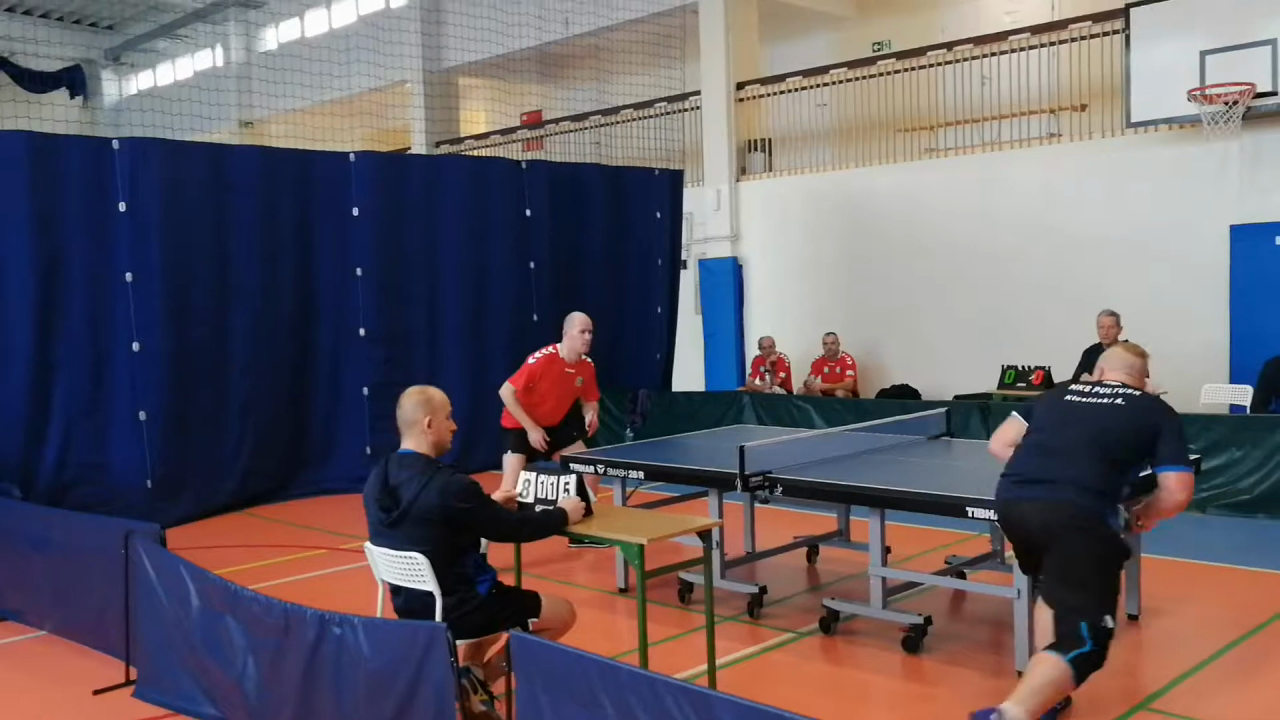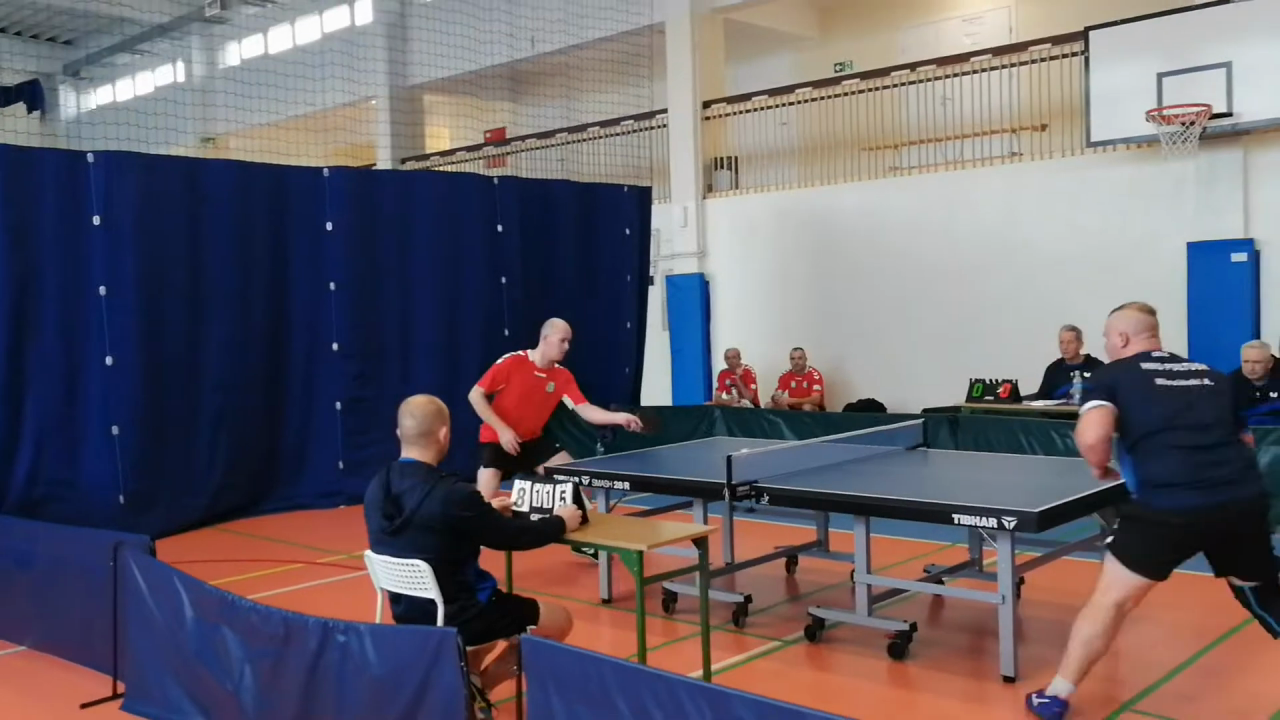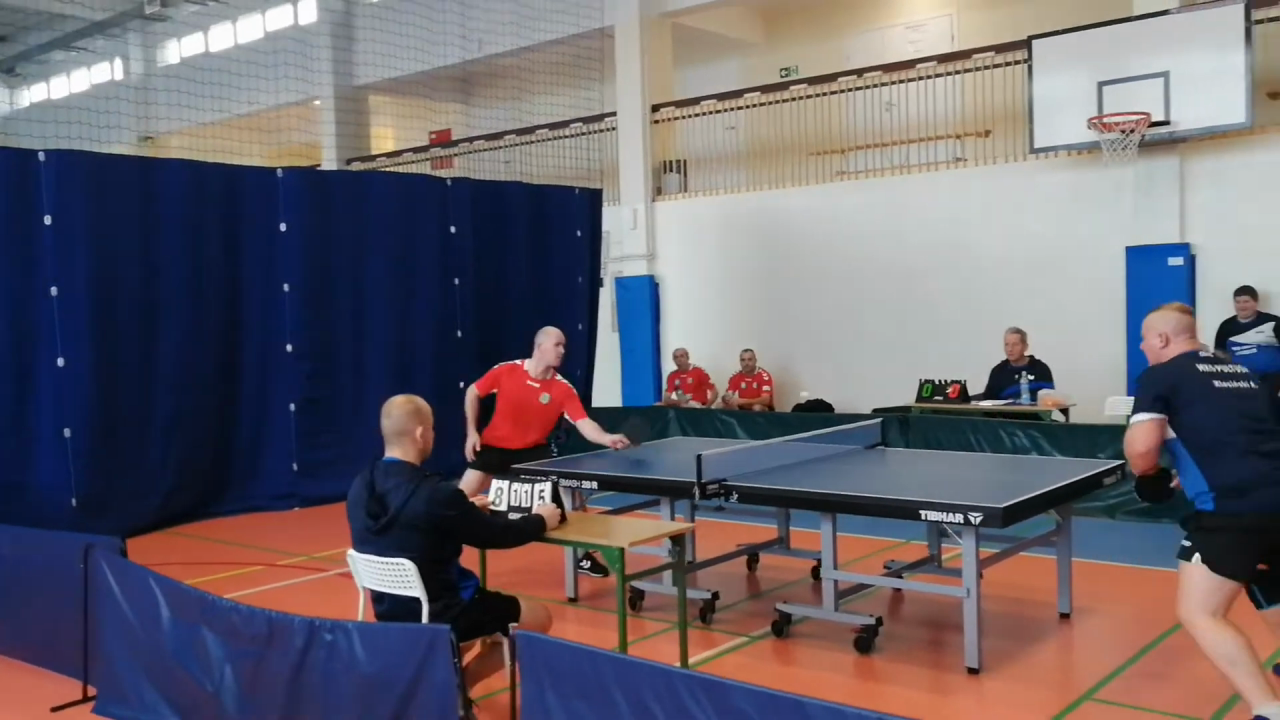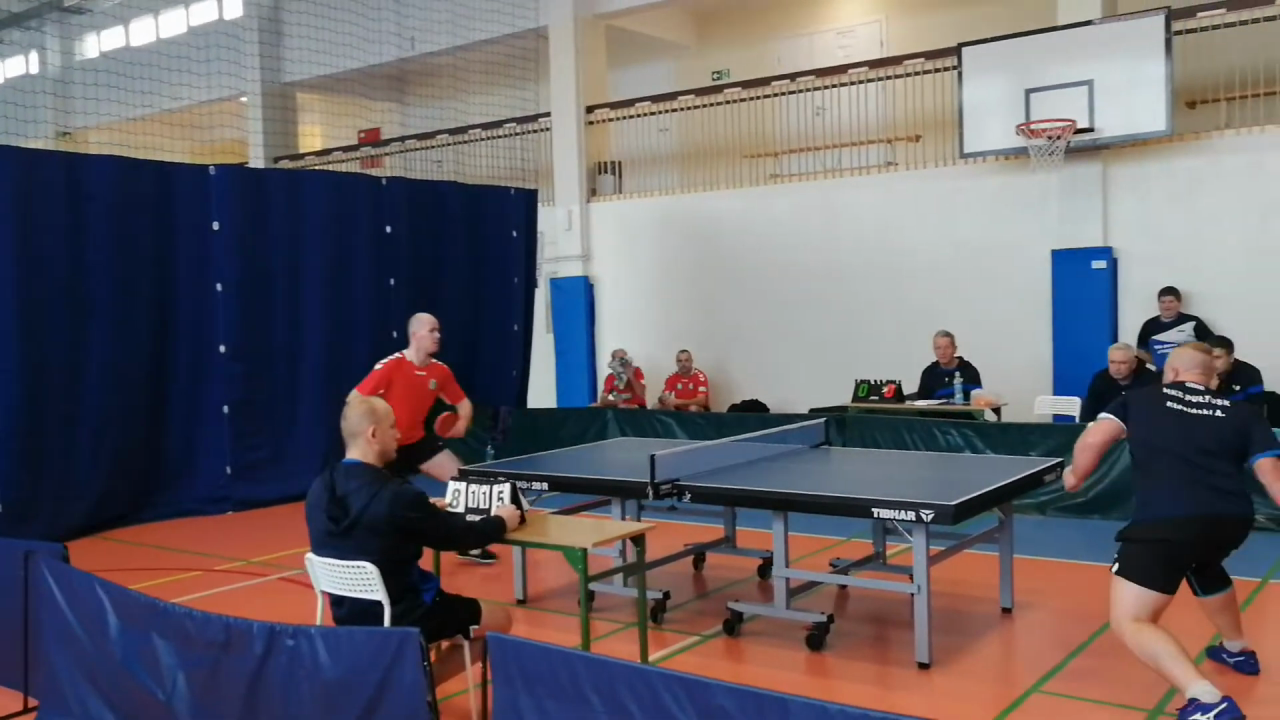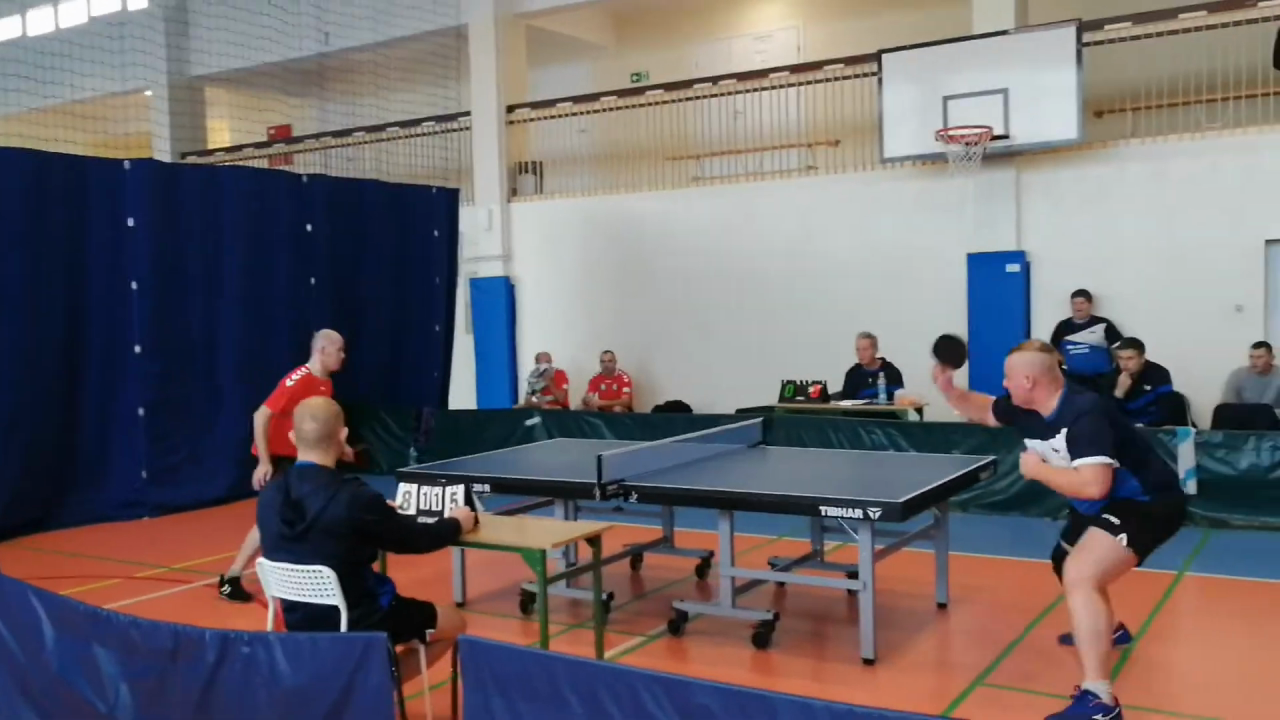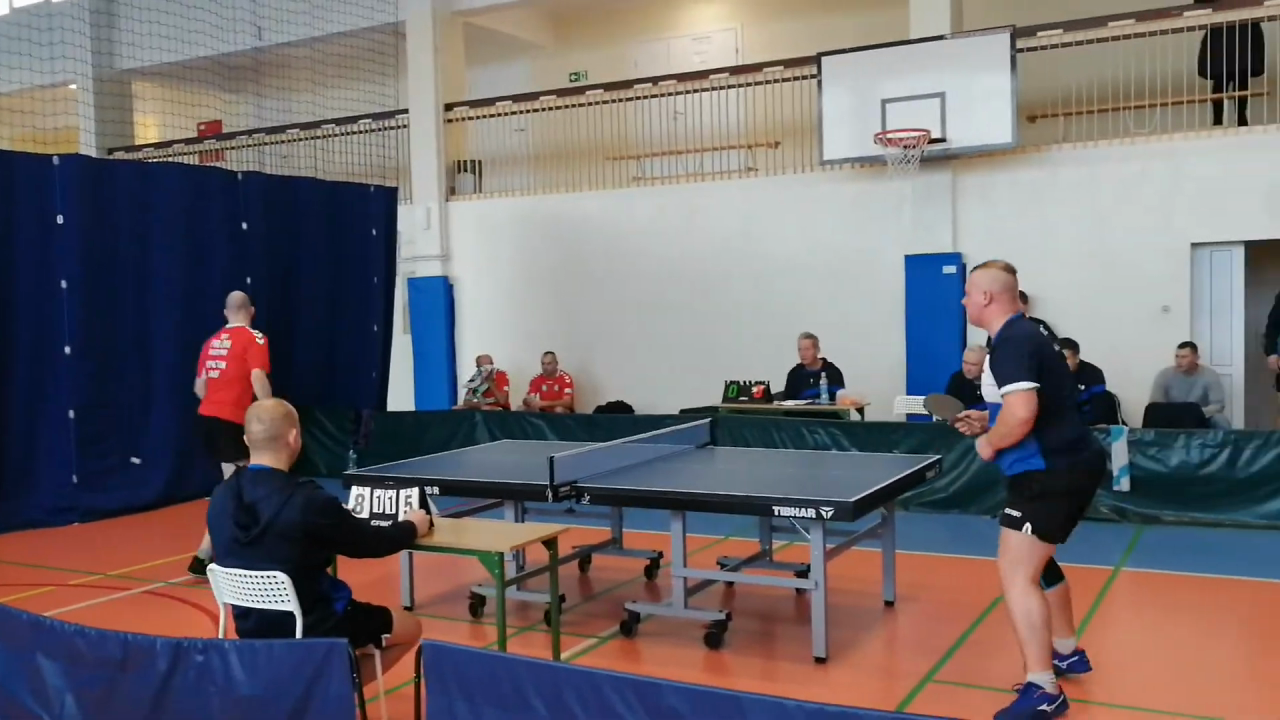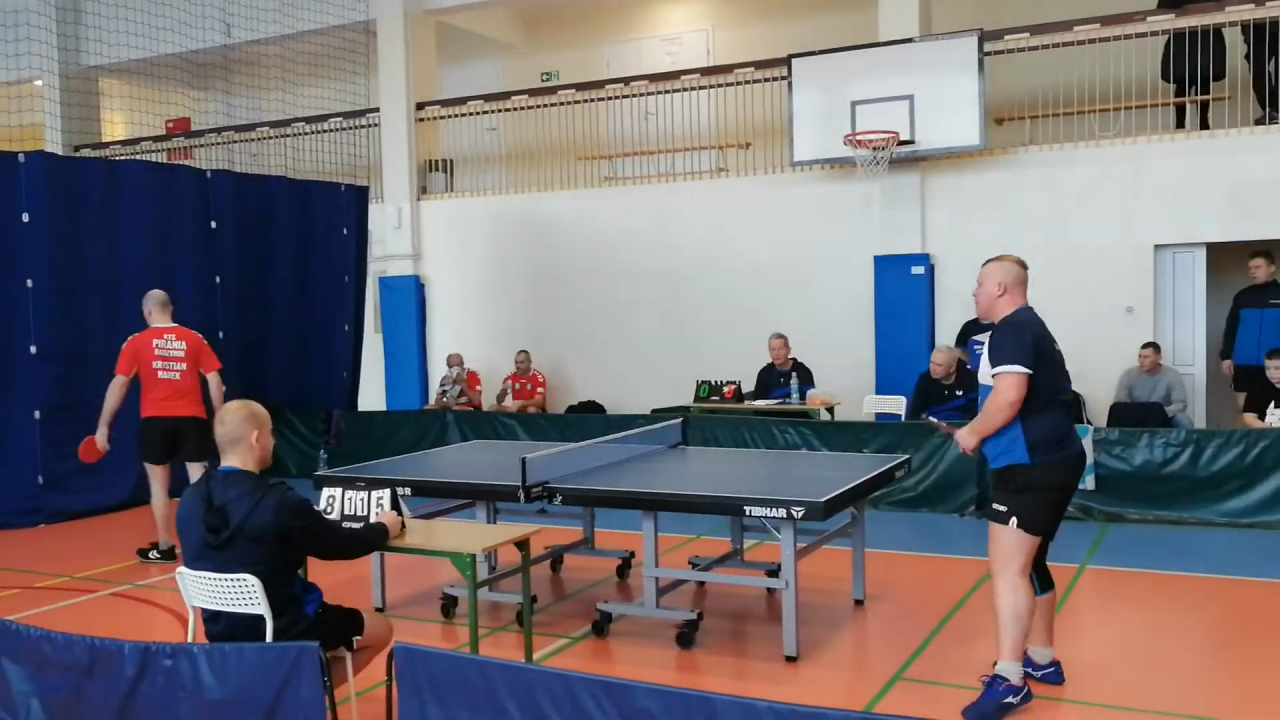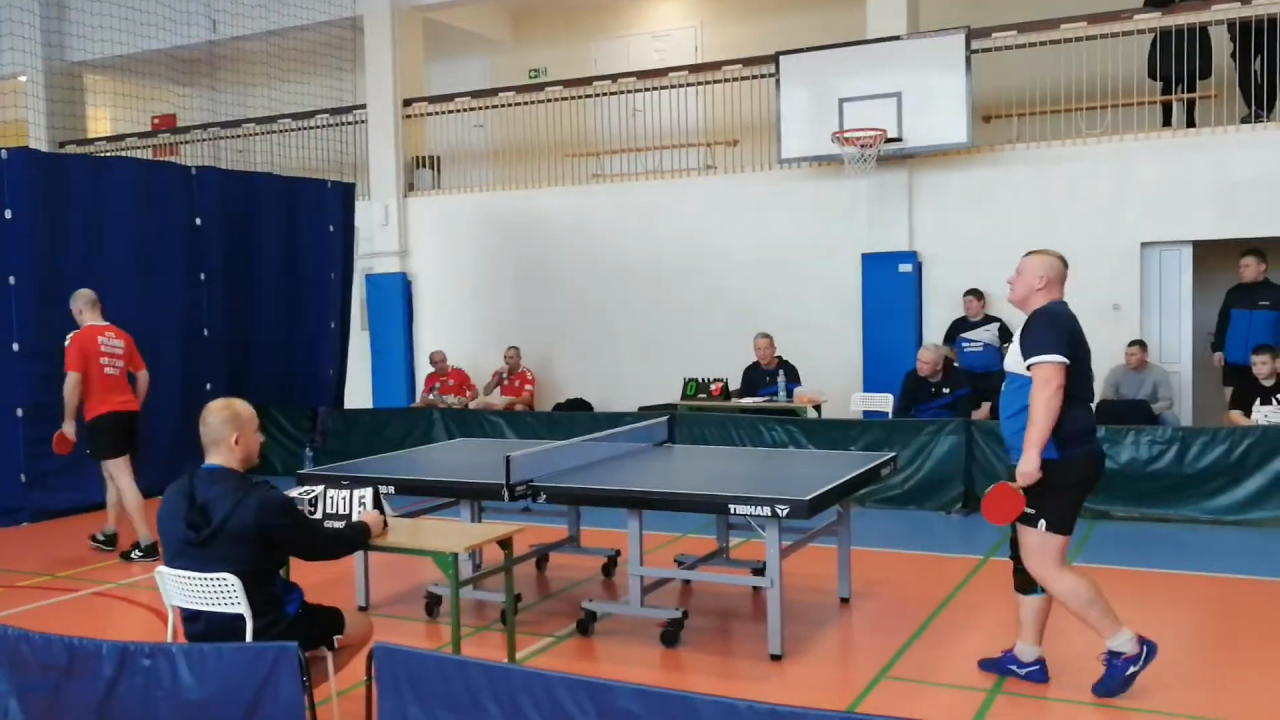
dt=0.4s
person 1, frame 1
left shoulder: (1055, 396)
right shoulder: (1157, 411)
left elbow: (999, 444)
right elbow: (1177, 492)
right wrist: (1144, 518)
left hip: (1014, 503)
right hip: (1077, 515)
left knee: (1055, 592)
right knee: (1082, 645)
person 1, frame 2
left shoulder: (1113, 376)
right shoulder: (1208, 374)
left elbow: (1090, 437)
right elbow: (1243, 440)
left wrist: (1100, 467)
left hip: (1167, 506)
right hip: (1243, 503)
left knee: (1111, 599)
person 1, frame 3
left shoulder: (1159, 377)
right shoulder: (1242, 373)
left elbow: (1140, 450)
left wrist: (1148, 468)
left hip: (1236, 510)
left knee: (1199, 613)
person 1, frame 4
left shoulder: (1142, 399)
right shoulder: (1243, 414)
left elbow: (1095, 440)
left wrist: (1075, 473)
left hip: (1165, 523)
right hip: (1230, 517)
left knee: (1129, 620)
right knee: (1198, 563)
right ankle: (1238, 649)
person 1, frame 5
left shoulder: (1085, 415)
right shoulder: (1029, 411)
left elbow: (1093, 485)
right elbow: (982, 410)
left wrist: (1037, 470)
right wrist: (948, 386)
left hip: (1149, 504)
right hip: (1112, 506)
left knee: (1081, 578)
right knee: (1065, 561)
right ankle: (1104, 631)
person 1, frame 6
left shoulder: (1010, 343)
right shoulder: (1028, 334)
left elbow: (1021, 414)
left wrist: (990, 443)
right wrist: (986, 420)
left hip: (1049, 474)
right hip: (1074, 465)
left knee: (1016, 576)
right knee: (1036, 564)
right ankle: (1067, 651)
person 1, frame 7
left shoulder: (1012, 329)
right shoulder: (1029, 328)
left elbow: (1009, 397)
left wrist: (971, 435)
right wrist: (982, 429)
left hip: (1032, 469)
right hip: (1046, 463)
left knee: (1006, 567)
right knee: (1027, 563)
left ankle: (1010, 680)
right ankle: (1041, 659)
person 1, frame 8
left shoulder: (1045, 321)
right shoulder: (1052, 321)
left elbow: (1049, 385)
left wrist: (1030, 454)
left hip: (1056, 464)
right hip: (1054, 461)
left knee: (1042, 565)
right knee: (1028, 558)
left ankle: (1127, 648)
right ankle: (1026, 656)
person 2, frame 1
left shoulder: (379, 478)
right shoulder: (448, 485)
right elbow: (512, 528)
left wrist: (487, 505)
right wrist: (562, 515)
left hip: (410, 603)
right hip: (453, 608)
left knee: (499, 595)
right knee: (562, 612)
left ankle: (469, 670)
right ankle: (474, 681)
person 2, frame 2
left shoulder: (378, 487)
right shoulder: (451, 494)
right elbow: (512, 536)
left wrist: (484, 513)
right wrist: (560, 522)
left hip: (408, 611)
right hip: (453, 615)
left knee: (500, 605)
right knee: (559, 619)
left ankle: (466, 677)
right ankle: (473, 690)
person 2, frame 3
left shoulder: (361, 487)
right shoulder: (434, 493)
right elbow: (495, 535)
left wrist: (465, 510)
right wrist: (540, 521)
left hip: (391, 608)
right hip: (438, 613)
left knee: (482, 600)
right knee: (539, 617)
person 2, frame 4
left shoulder: (320, 489)
right shoulder: (395, 495)
right elbow: (458, 537)
left wrist: (424, 511)
right wrist: (500, 522)
left hip: (348, 612)
right hip: (399, 616)
right knee: (499, 620)
person 2, frame 5
left shoulder: (270, 493)
right shoulder: (352, 498)
right elbow: (414, 540)
left wrist: (378, 513)
right wrist: (455, 524)
left hip: (300, 619)
right hip: (354, 621)
right knee: (454, 622)
person 2, frame 6
left shoulder: (222, 497)
right shoulder: (307, 501)
right elbow: (369, 544)
left wrist: (333, 517)
right wrist: (411, 527)
left hip: (252, 626)
right hip: (310, 628)
right knee: (410, 627)
person 2, frame 7
left shoulder: (192, 499)
right shoulder: (278, 503)
right elbow: (342, 545)
left wrist: (307, 520)
right wrist: (382, 529)
right hip: (281, 632)
right knee: (381, 629)
person 2, frame 8
left shoulder: (174, 496)
right shoulder: (261, 502)
right elbow: (323, 545)
right wrist: (364, 528)
right hip: (259, 631)
right knee: (360, 626)
person 3, frame 1
left shoulder: (587, 366)
right shoulder: (542, 359)
left elbow: (589, 402)
right elbow: (506, 392)
left wrist: (590, 417)
right wrist: (531, 428)
left hip: (555, 426)
right hip: (520, 426)
left knee: (590, 472)
right knee: (510, 489)
person 3, frame 2
left shoulder: (562, 377)
right shoulder: (511, 363)
left elbow: (585, 410)
right elbow: (476, 395)
left wrist: (619, 417)
right wrist: (501, 429)
left hip: (533, 440)
right hip: (498, 440)
person 3, frame 3
left shoulder: (563, 389)
right shoulder: (505, 371)
left elbow: (584, 423)
right elbow: (472, 393)
left wrist: (608, 439)
right wrist: (472, 431)
left hip: (534, 450)
right hip: (494, 446)
left ankle: (582, 555)
person 3, frame 4
left shoulder: (440, 370)
right shoulder: (390, 366)
left elbow: (462, 401)
right elbow: (354, 399)
left wrist: (463, 422)
left hip: (419, 439)
person 3, frame 5
left shoulder: (326, 384)
right shoulder: (298, 380)
right elbow: (261, 416)
right wrist: (264, 462)
left hip: (296, 457)
right hip: (274, 459)
right ankle: (231, 578)
person 3, frame 6
left shoulder: (212, 341)
right shoulder: (254, 338)
left elbow: (199, 386)
right elbow: (258, 377)
left hip: (209, 416)
right hip: (230, 421)
right ankle: (203, 557)
person 3, frame 7
left shoulder: (136, 342)
right shoulder: (195, 339)
left elbow: (118, 385)
right elbow: (215, 380)
left wrist: (103, 426)
left hip: (155, 421)
right hip: (193, 420)
left knee: (158, 485)
left ankle: (164, 548)
person 3, frame 8
left shoulder: (77, 338)
right shoulder: (123, 337)
left elbow: (73, 382)
right elbow: (143, 375)
left wrist: (69, 420)
left hip: (102, 416)
right hip: (128, 413)
left knee: (123, 479)
right knee: (112, 475)
left ankle: (147, 544)
right ankle: (109, 534)
